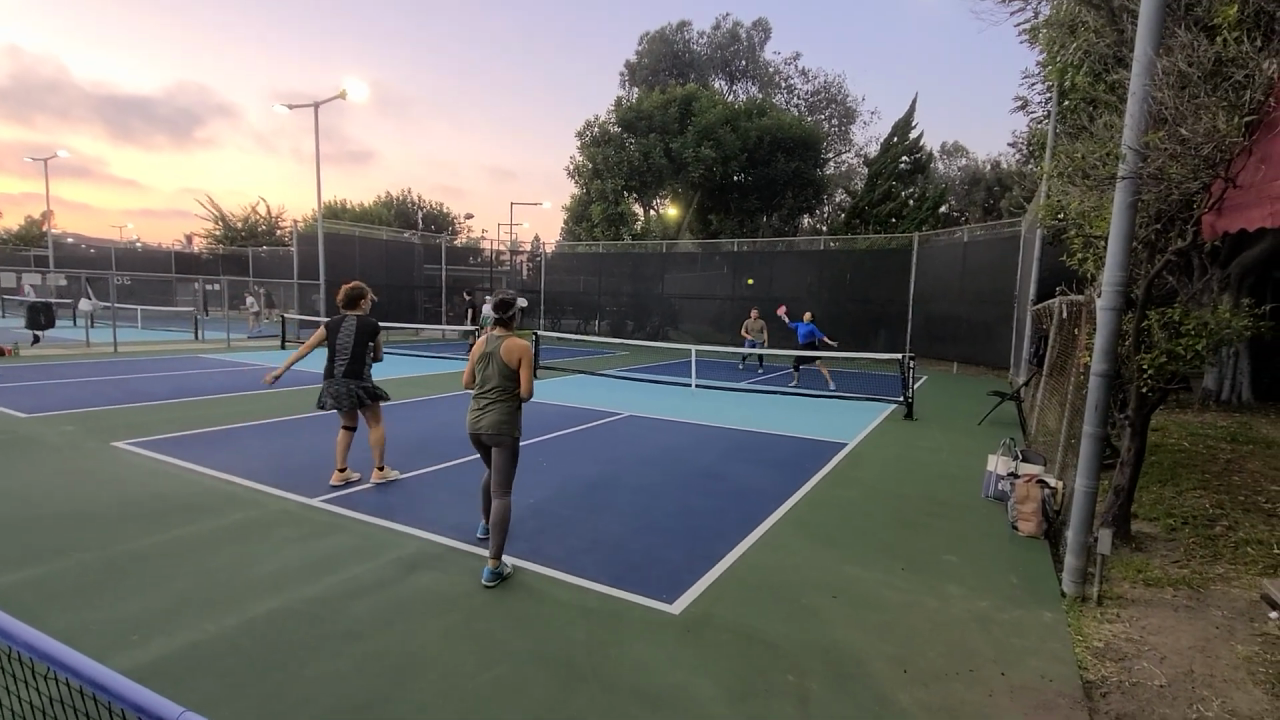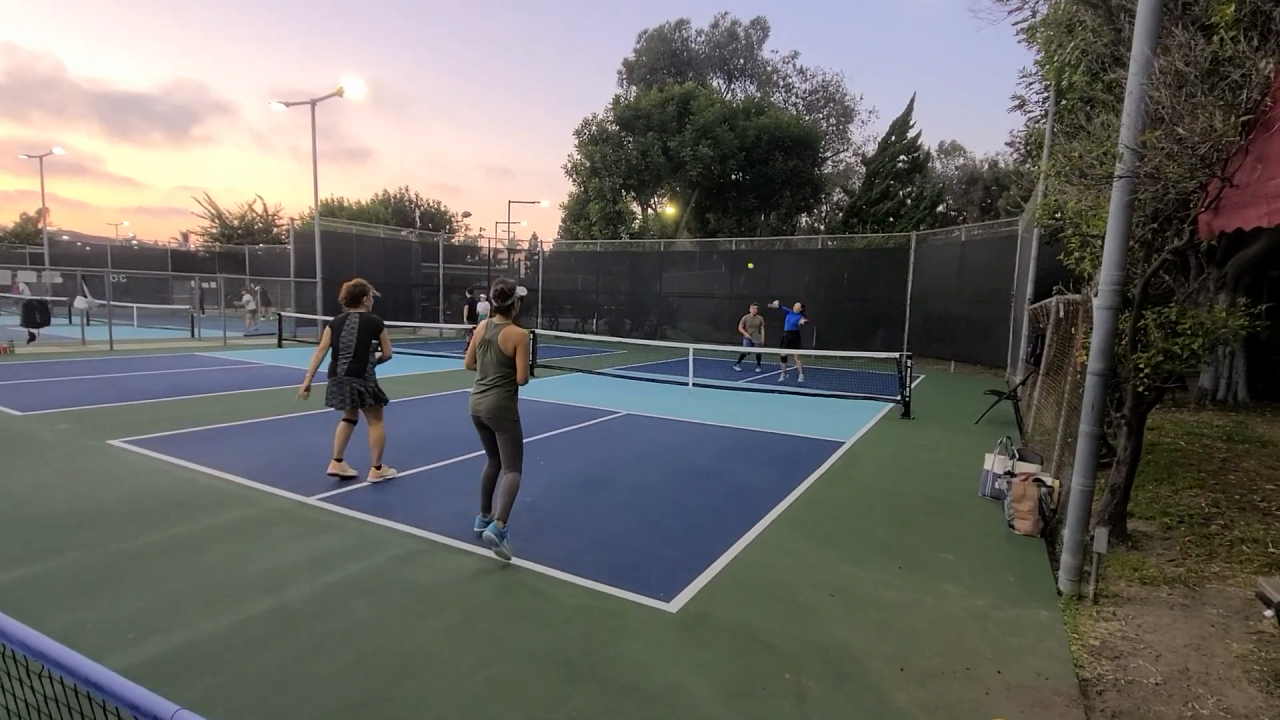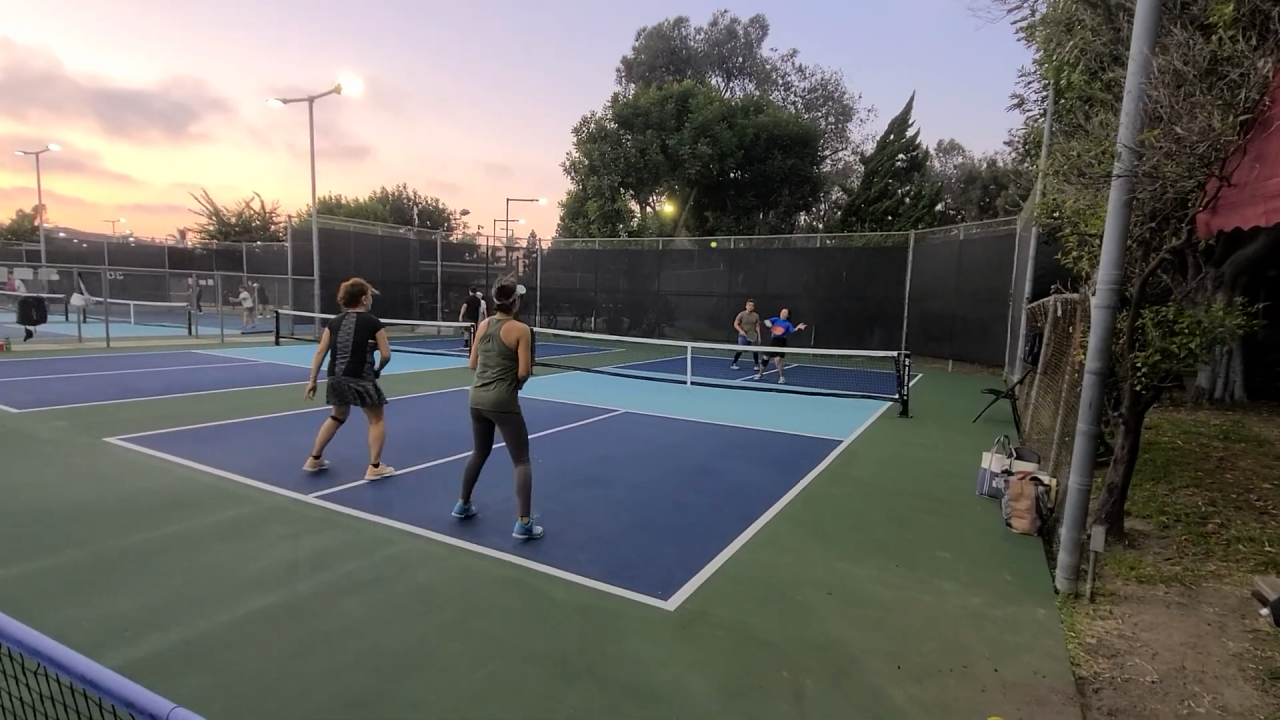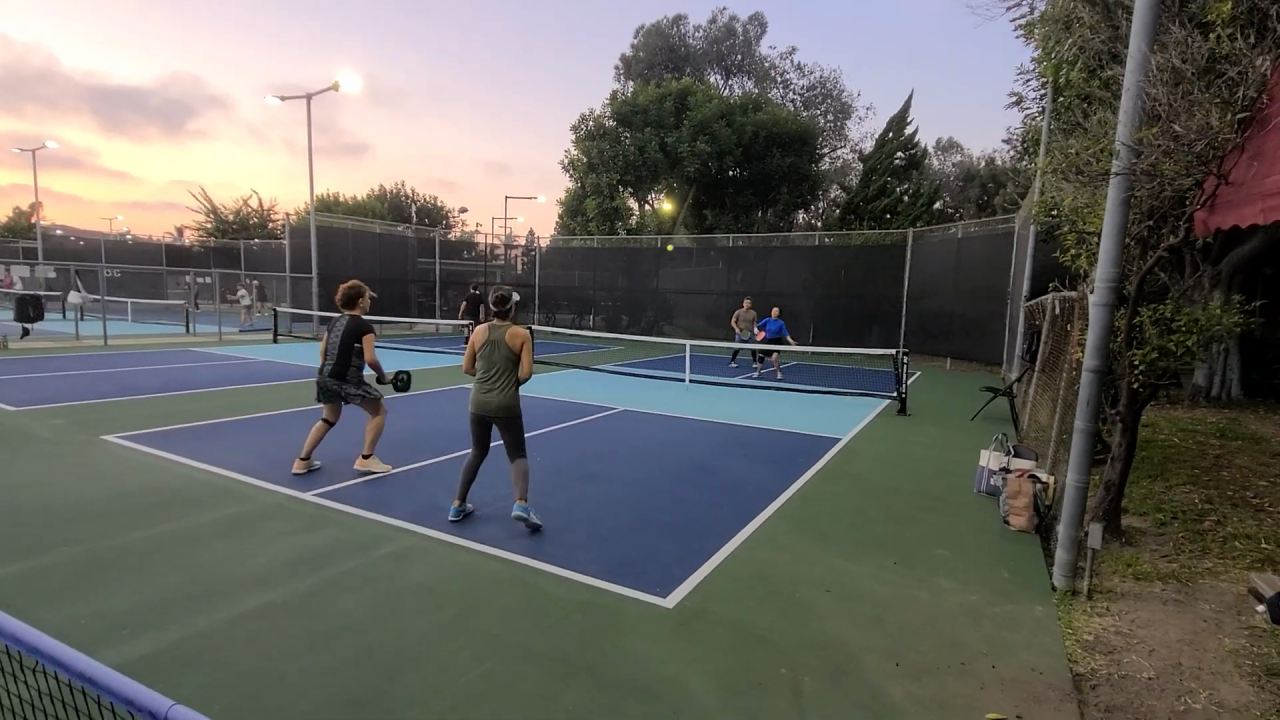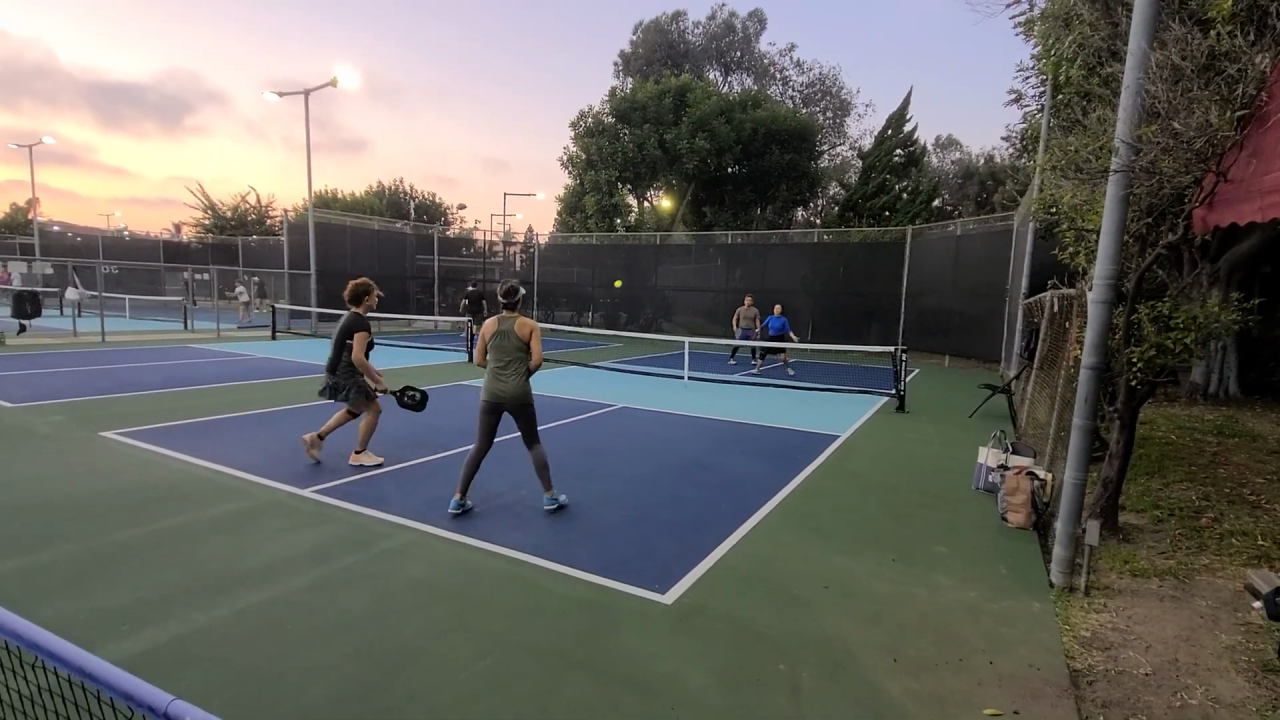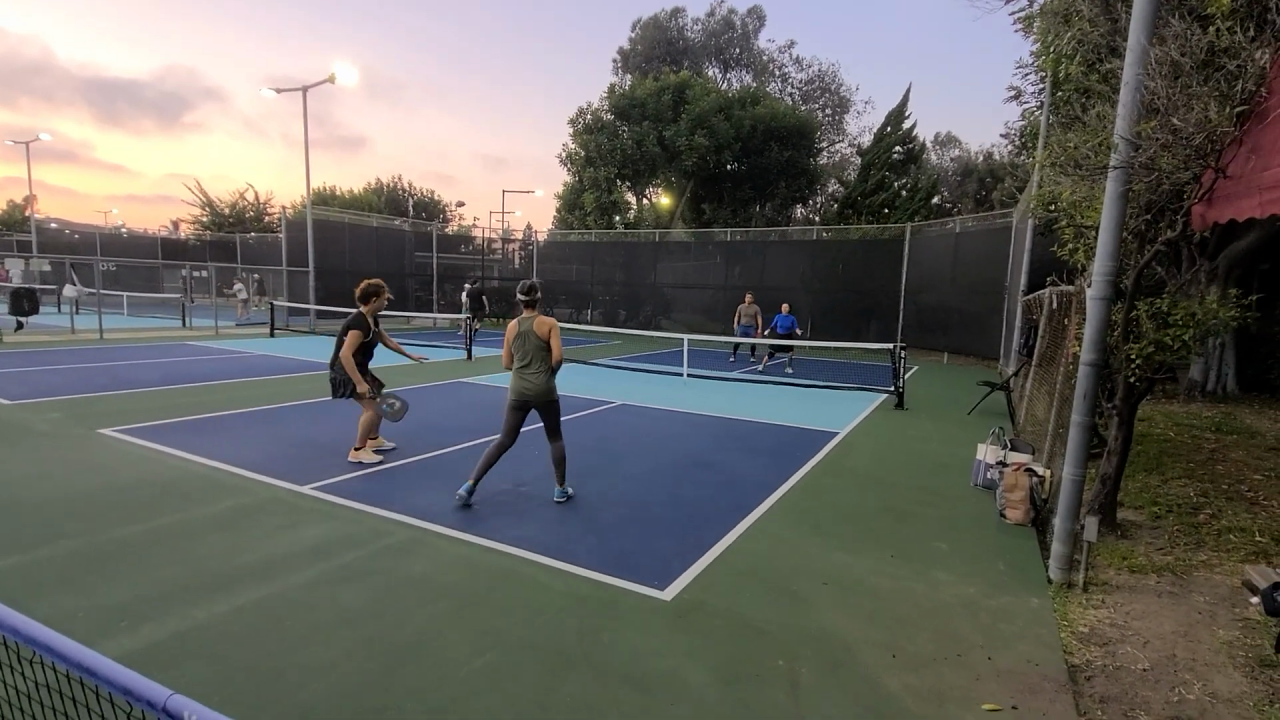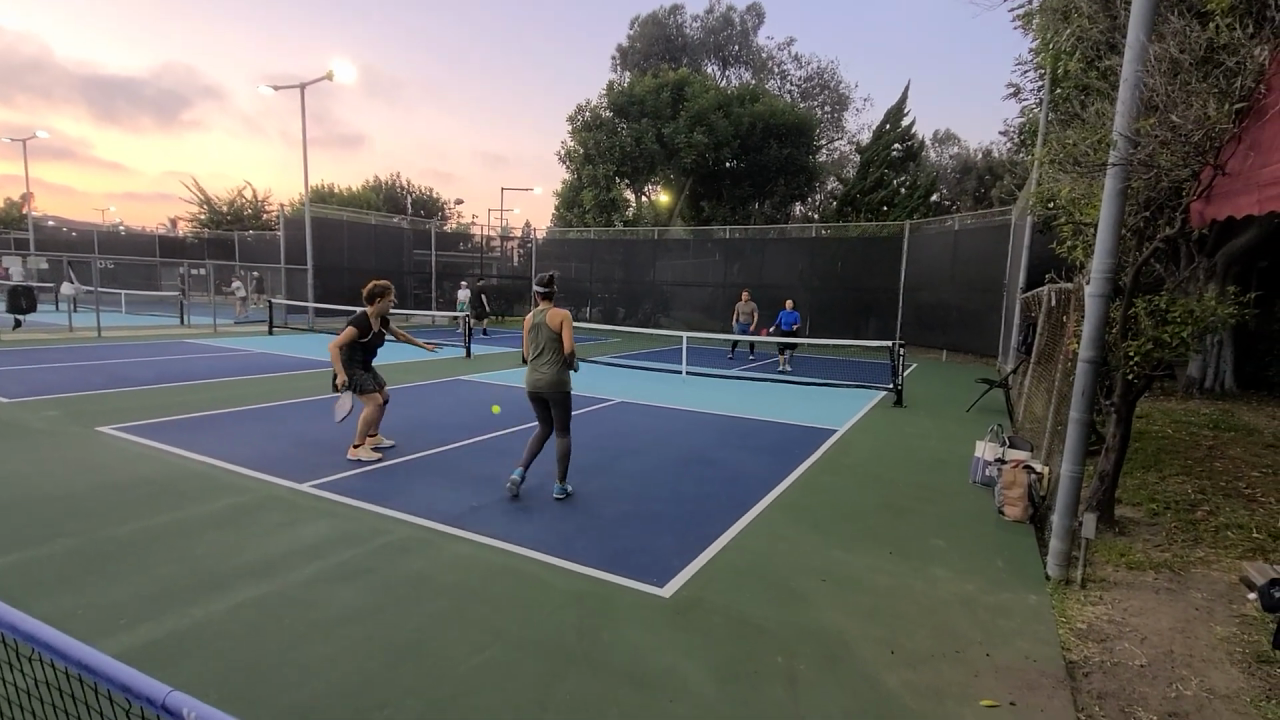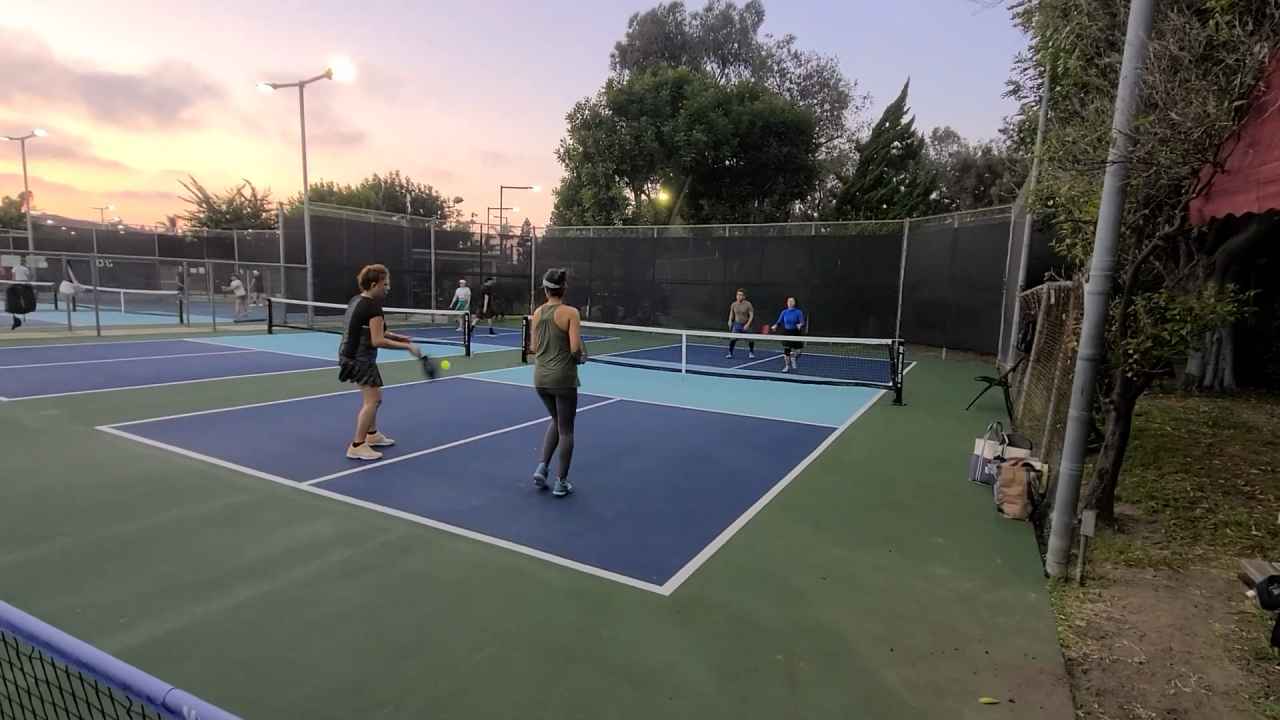
dt=0.2s
person 1, frame 1
left shoulder: (481, 342)
right shoulder: (521, 347)
left elbow: (467, 382)
right elbow: (526, 393)
left hip: (476, 422)
right hip: (503, 425)
left knee: (493, 473)
right knee: (502, 492)
left ankle: (486, 524)
right ankle: (493, 566)
person 1, frame 2
left shoulder: (481, 328)
right shoulder: (519, 335)
left elbow: (468, 364)
right elbow: (522, 379)
left hip: (478, 405)
right hip: (501, 408)
left knee: (495, 461)
right knee: (512, 470)
left ankle: (485, 517)
right ankle: (498, 528)
person 1, frame 3
left shoulder: (483, 326)
right shoulder: (520, 330)
left elbow: (473, 363)
right elbow: (524, 373)
left hip: (477, 399)
right hip: (503, 403)
left knee: (480, 453)
right knee: (521, 461)
left ankle: (463, 505)
right ankle: (523, 523)
person 1, frame 4
left shoulder: (479, 332)
right shoulder: (522, 335)
left elbow: (467, 368)
right elbow: (526, 374)
left hip: (479, 403)
right hip: (506, 405)
left knee: (477, 453)
right knee: (518, 458)
left ankle: (458, 505)
right ankle: (521, 505)
person 1, frame 5
left shoulder: (488, 324)
right shoulder: (530, 326)
left elbow: (479, 361)
right elbow: (536, 361)
right wrist: (523, 374)
left hip: (492, 392)
right hip: (519, 394)
left knee: (481, 445)
right knee: (533, 445)
left ankle: (459, 499)
right ankle: (550, 495)
person 1, frame 6
left shoulder: (512, 326)
right shoulder: (549, 323)
left elbow: (506, 363)
right elbow: (558, 358)
right wrist: (550, 373)
left hip: (518, 390)
right hip: (544, 391)
left knee: (504, 440)
right knee: (555, 438)
left ankle: (470, 485)
right ankle: (561, 488)
person 1, frame 7
left shoulder: (529, 318)
right shoulder: (562, 315)
left elbow: (527, 355)
right elbow: (569, 350)
right wrist: (570, 364)
left hip: (533, 381)
right hip: (556, 382)
left knee: (543, 429)
right knee: (563, 433)
left ankle: (520, 471)
right ankle: (561, 486)
person 1, frame 8
left shoulder: (537, 313)
right shoulder: (570, 313)
left elbow: (534, 348)
right elbow: (575, 348)
right wrist: (579, 358)
left hip: (540, 377)
right hip: (563, 378)
left knee: (556, 423)
right knee: (566, 430)
left ankle: (542, 467)
right ankle: (561, 483)
person 2, frame 1
left shoulder: (331, 324)
right shoulder: (372, 325)
left elbow: (306, 348)
right elbow: (378, 357)
left wrist: (281, 370)
left hip: (333, 381)
right hip: (358, 382)
left knee: (349, 424)
right knee: (375, 423)
left ankle: (340, 473)
right ankle: (380, 471)
person 2, frame 2
left shoulder: (335, 322)
right shoulder: (375, 323)
left elbow: (320, 351)
right elbow: (387, 354)
left wrist: (308, 380)
left hip: (336, 379)
right hip: (361, 380)
left knee: (349, 418)
right knee: (376, 422)
left ankle: (337, 463)
right ankle: (377, 469)
person 2, frame 3
left shoulder: (334, 322)
right shoulder: (373, 323)
left elbow: (320, 352)
right elbow: (386, 355)
left wrist: (312, 381)
right wrist: (378, 370)
left hip: (336, 378)
right hip: (361, 379)
left knee: (337, 416)
right knee: (377, 421)
left ankle: (314, 459)
right ankle: (374, 467)
person 2, frame 4
left shoulder: (335, 322)
right shoulder: (364, 326)
left elbow: (323, 352)
right elbow: (370, 359)
right wrist: (382, 375)
left hip: (328, 378)
right hip: (348, 381)
left knee: (329, 419)
right knee: (379, 410)
left ankle: (302, 461)
right ankle: (366, 458)
person 2, frame 5
left shoulder: (350, 319)
right shoulder: (362, 323)
right elbow: (357, 358)
left wrist: (370, 373)
right wrist: (376, 380)
left hip: (339, 374)
right hip: (344, 374)
left knee: (356, 409)
right knee: (374, 409)
left ankle: (315, 438)
right ankle: (359, 453)
person 2, frame 6
left shoulder: (371, 320)
right shoulder: (358, 322)
left elbow: (386, 341)
right elbow: (345, 354)
left wrist: (410, 355)
right wrist: (360, 383)
left hip: (359, 369)
right hip: (346, 372)
left knee: (377, 400)
right knee: (372, 406)
left ankle: (372, 439)
right ankle: (357, 450)
person 2, frame 7
left shoulder: (382, 319)
right shoulder: (360, 322)
left elbow: (400, 334)
right elbow: (334, 346)
left wrist: (422, 345)
right wrist: (340, 373)
left hip: (364, 367)
right hip: (351, 368)
left knee: (383, 397)
right knee: (374, 403)
left ankle: (372, 437)
right ankle: (357, 448)
person 2, frame 8
left shoulder: (357, 300)
right shoulder: (374, 307)
right elbow: (377, 341)
left wrist: (395, 337)
right wrist: (407, 347)
left hip: (353, 356)
right hip: (359, 359)
left knee: (373, 395)
right knee: (372, 399)
left ankle: (371, 434)
right ankle: (356, 446)
